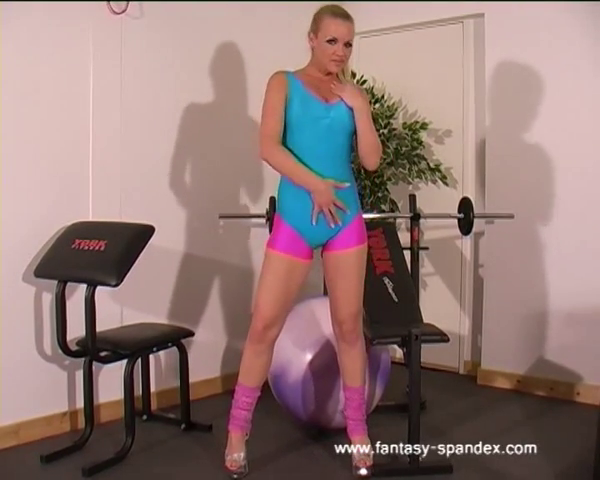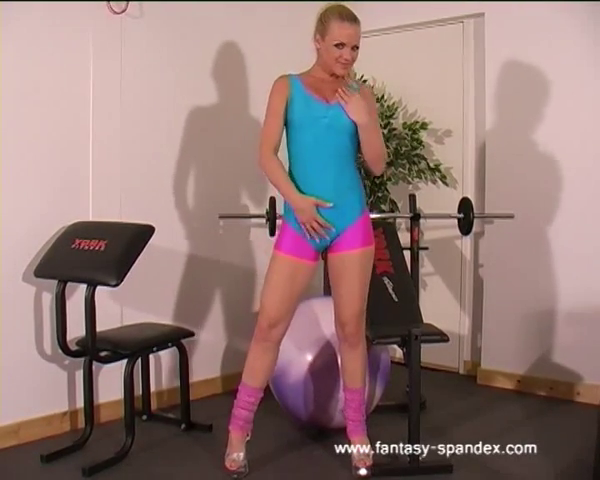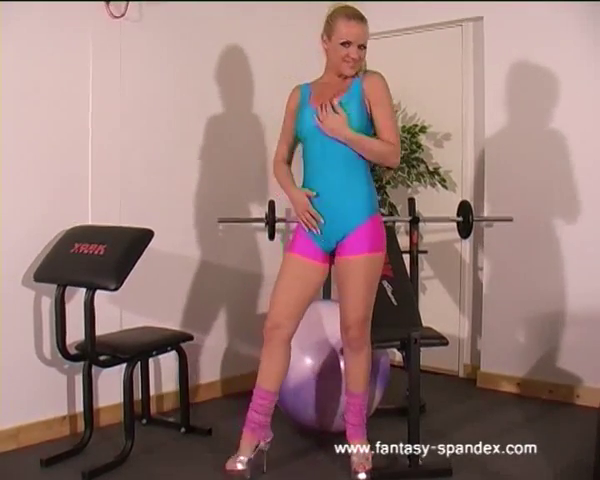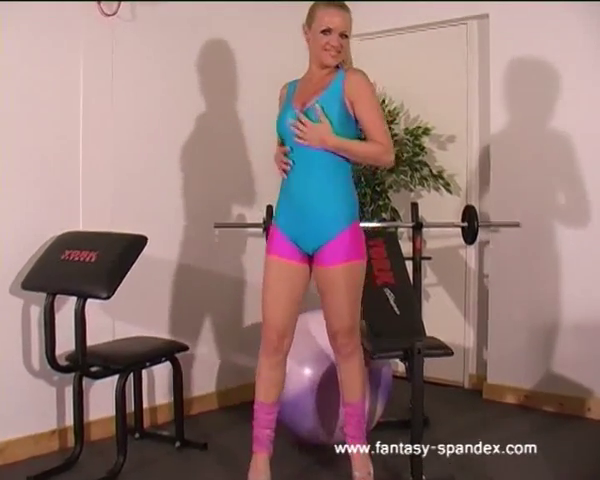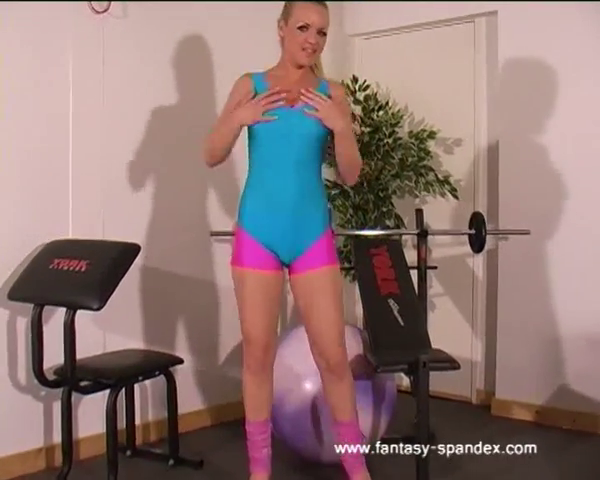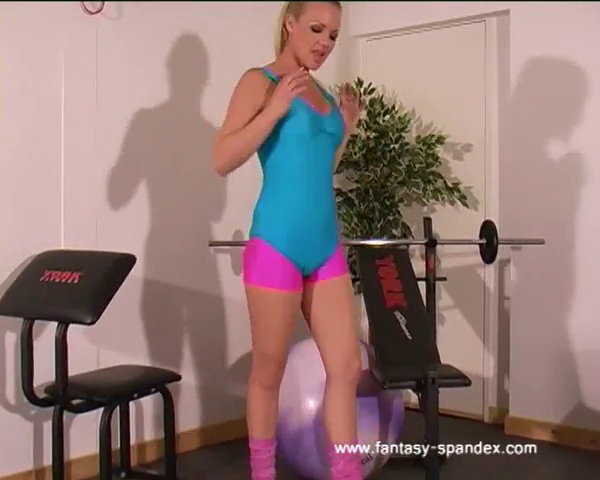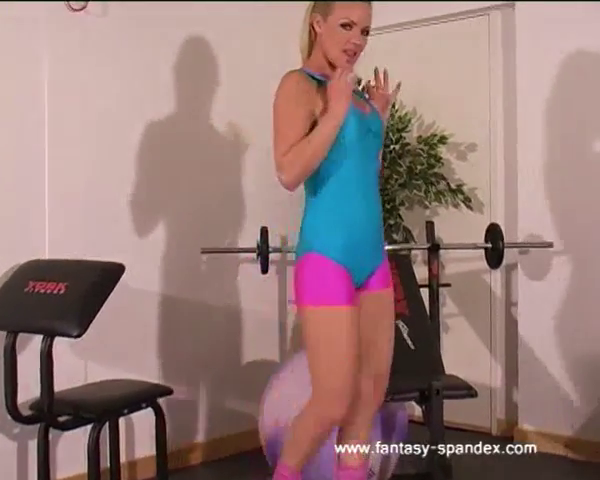
dt=0.4s
person 1, frame 1
left shoulder: (355, 95)
right shoulder: (284, 82)
left elbow: (371, 160)
right elbow: (269, 147)
left wrist: (358, 105)
right wrist: (315, 185)
left hip: (346, 220)
right hip: (294, 220)
left knee: (349, 326)
right knee: (263, 325)
left ankle: (357, 431)
right ankle: (237, 430)
person 1, frame 2
left shoulder: (361, 95)
right shoulder: (287, 86)
left elbow: (378, 165)
right elbow: (267, 154)
left wrist: (364, 118)
right wrist: (295, 200)
left hip: (351, 219)
right hip: (299, 220)
left knee: (351, 327)
right knee: (269, 324)
left ankle: (356, 431)
right ankle: (239, 429)
person 1, frame 3
left shoulder: (371, 84)
right shoulder: (300, 95)
left elbow: (392, 154)
right elbow: (281, 159)
left wrist: (344, 132)
right wrist: (293, 193)
left hip: (360, 221)
right hip: (312, 223)
left knee: (355, 332)
right knee: (277, 326)
left ankle: (356, 435)
right ankle: (254, 433)
person 1, frame 4
left shoulder: (353, 83)
right shoulder: (288, 91)
left elbow: (385, 153)
left wrist: (330, 140)
right wrist: (279, 156)
left hip: (337, 225)
right hip: (288, 224)
left knee: (344, 338)
right knee: (274, 337)
person 1, frame 5
left shoulder: (331, 93)
right shoulder: (250, 85)
left elbow: (351, 174)
right elbow: (211, 156)
left wrist: (339, 125)
right wrist: (241, 119)
left hip: (312, 233)
right hip: (256, 231)
left knee: (333, 354)
right knee: (257, 354)
person 1, frame 6
left shoulder: (328, 97)
right shoulder: (260, 81)
right elbow: (222, 160)
left wrist: (346, 129)
right wrist: (274, 109)
left hip: (326, 245)
right hip: (276, 244)
left knee: (345, 367)
right knee: (268, 370)
person 1, frame 7
left shoulder: (354, 94)
right shoulder: (299, 85)
right elbow: (289, 173)
left wrist: (376, 117)
right wrist: (336, 111)
left hip: (371, 256)
right hip: (326, 256)
left knee: (370, 390)
right knee: (334, 400)
